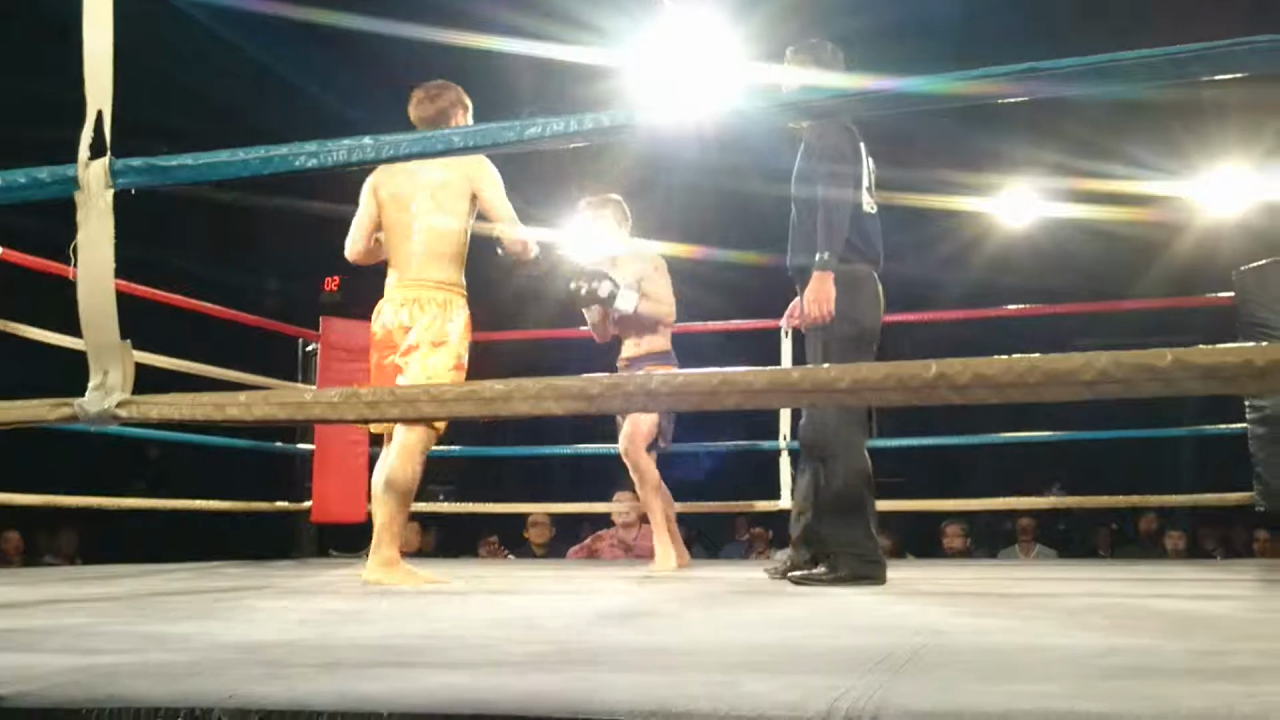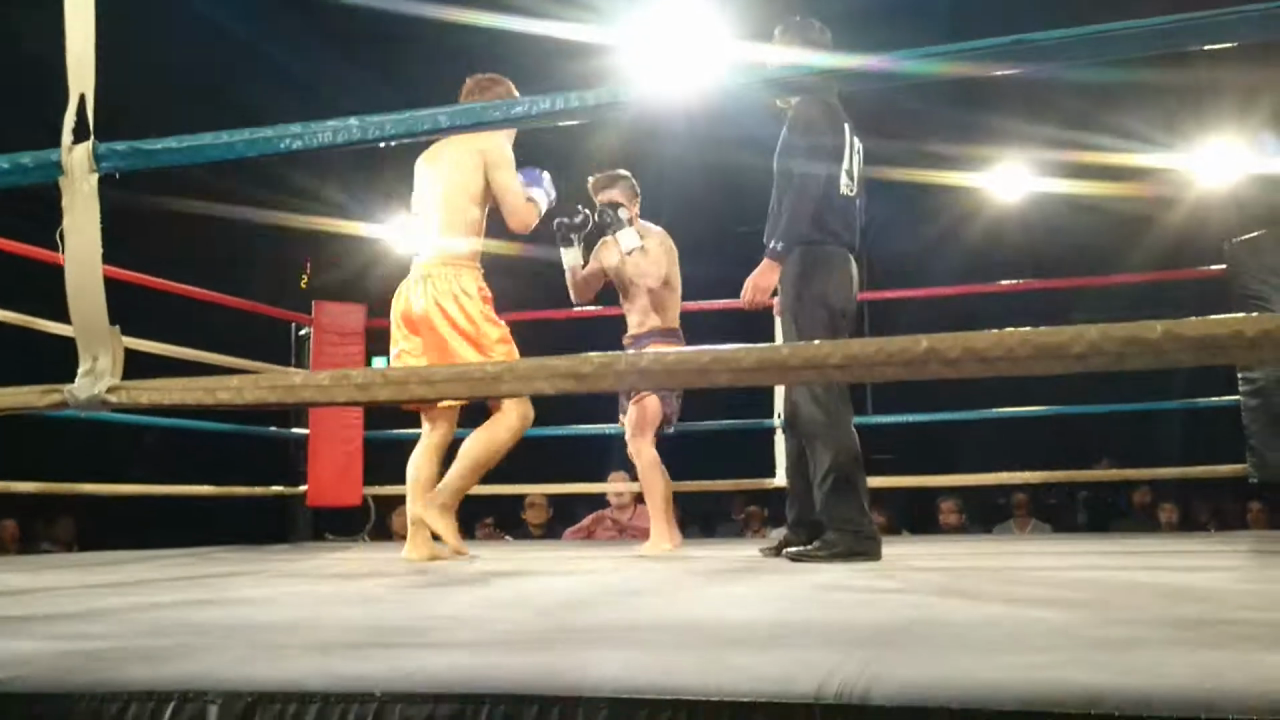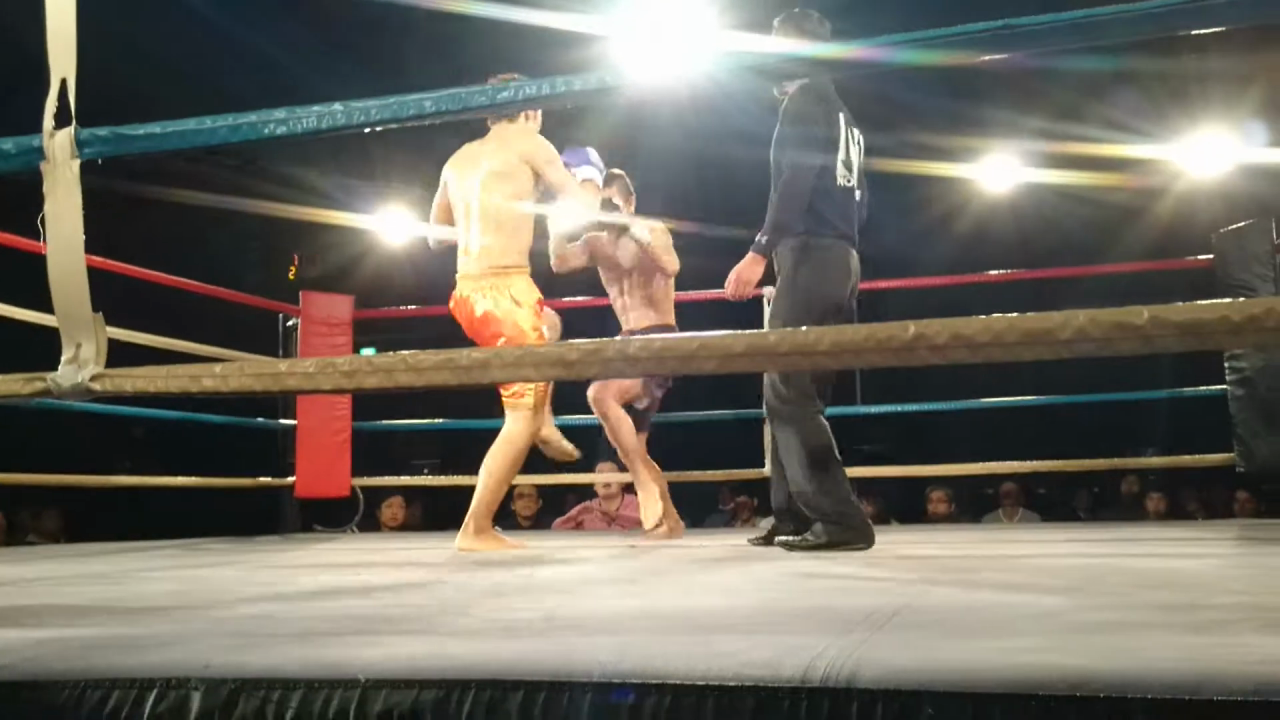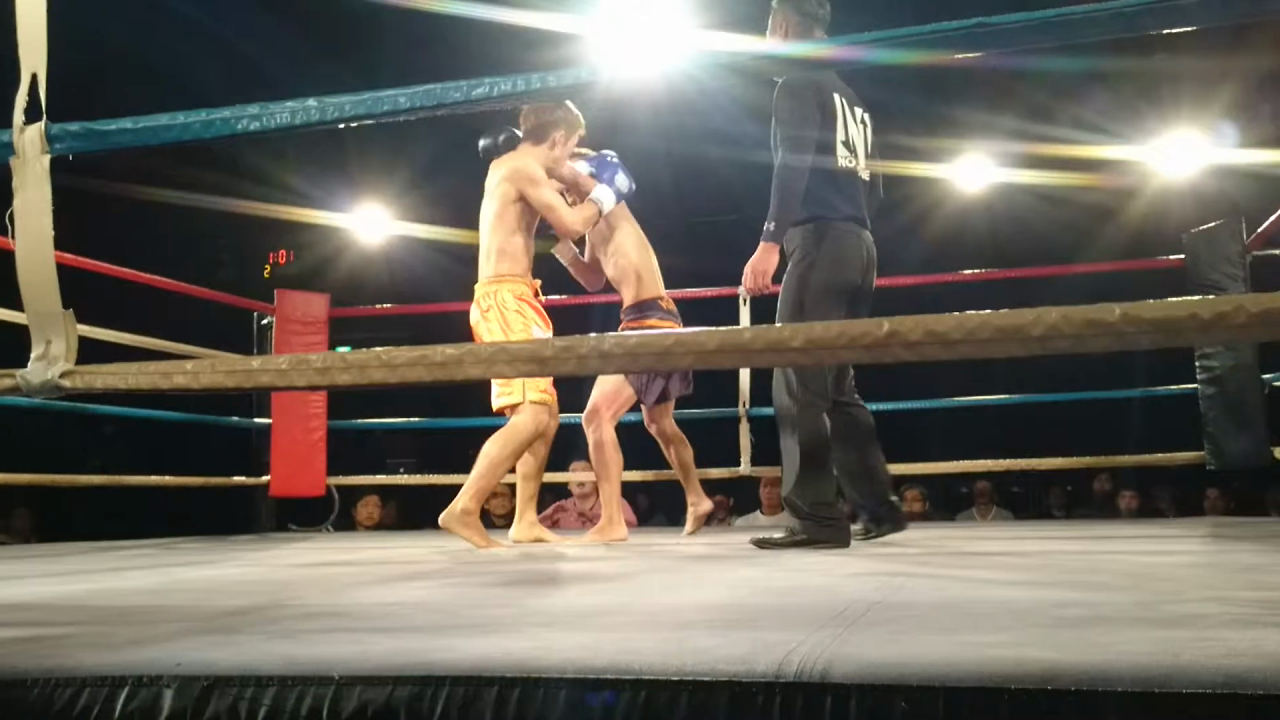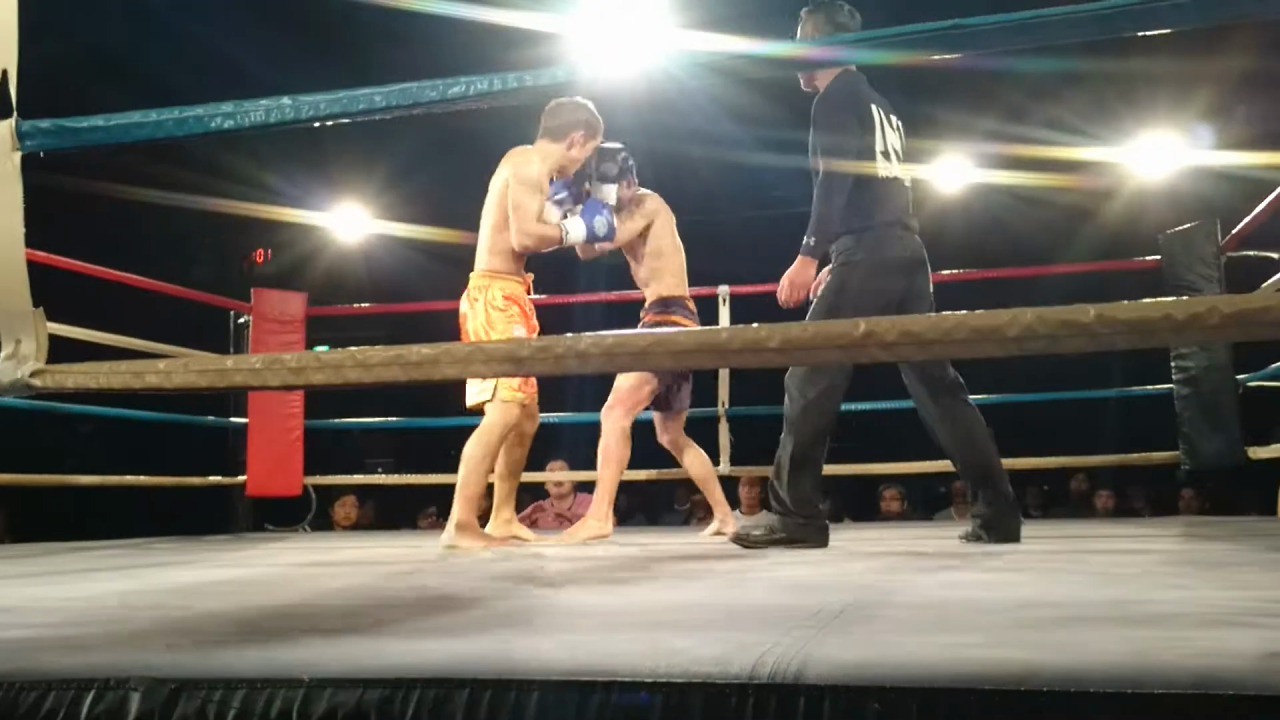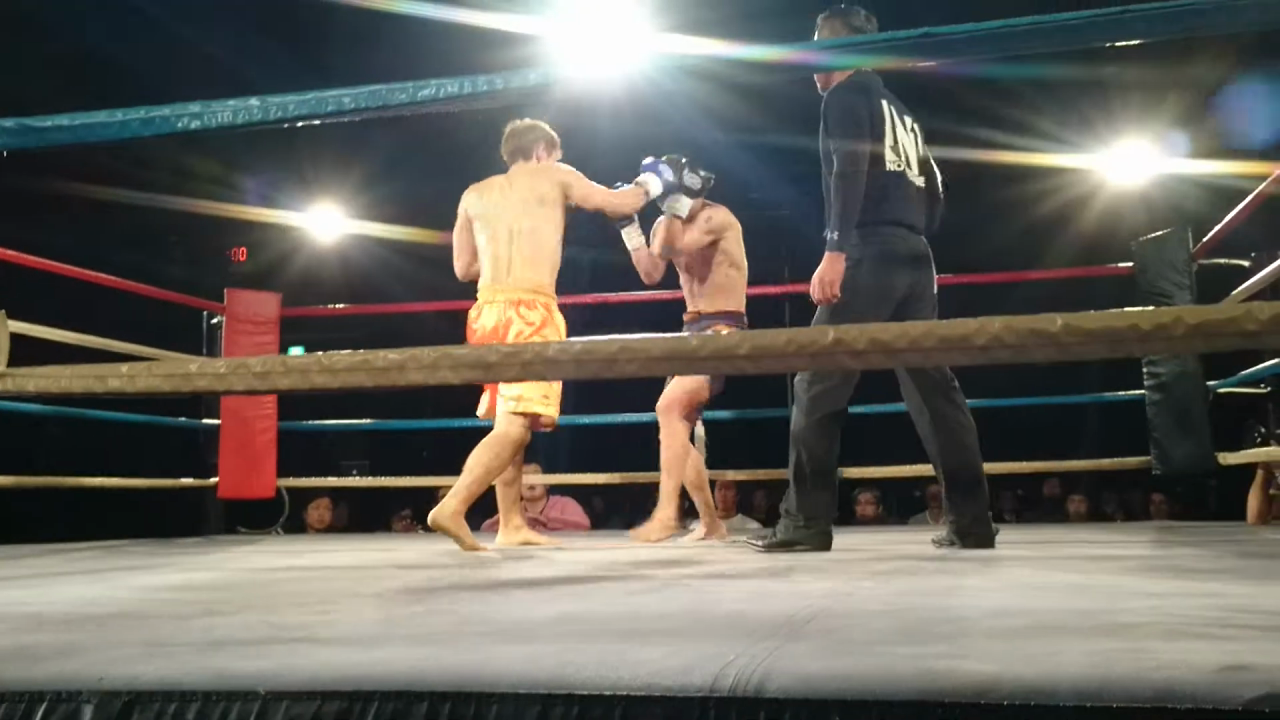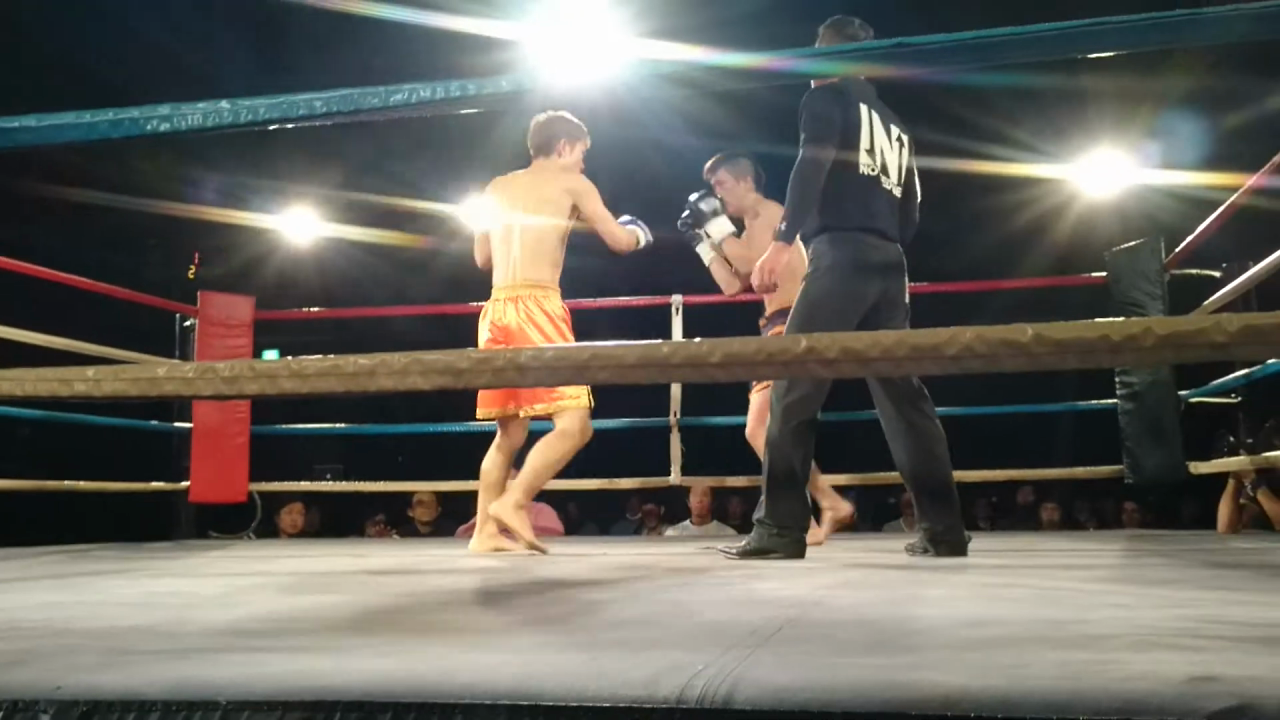
dt=0.3s
person 1, frame 1
left shoulder: (827, 131)
right shoulder: (836, 138)
left elbow: (838, 202)
left wrist: (821, 274)
right wrist: (811, 290)
left hip: (840, 286)
right hip: (846, 289)
left knee: (835, 420)
right knee: (820, 423)
left ankle: (856, 554)
right ankle: (812, 546)
person 1, frame 2
left shoulder: (812, 110)
right shoulder: (833, 118)
left elbow: (806, 188)
left wrist: (772, 259)
left hip: (812, 262)
right hip: (827, 267)
left knee: (817, 399)
right knee: (804, 401)
left ankle: (851, 530)
right ankle: (807, 526)
person 1, frame 3
left shoulder: (804, 101)
right shoulder: (841, 114)
left elbow: (795, 181)
left wrist: (758, 252)
left hip: (810, 256)
right hip: (840, 260)
left knee: (787, 391)
right knee: (798, 392)
left ankle: (838, 519)
right ankle: (791, 515)
person 1, frame 4
left shoulder: (798, 86)
right shoulder: (849, 98)
left elbow: (794, 167)
left wrist: (769, 242)
left hip: (819, 242)
right hip: (857, 244)
left knee: (799, 385)
right knee: (834, 385)
left ankle: (816, 518)
right ankle: (877, 503)
person 1, frame 5
left shoulder: (835, 98)
right shoulder: (878, 103)
left elbow: (834, 181)
left wrist: (809, 256)
left hip: (866, 252)
right hip: (906, 253)
left knee: (811, 382)
right knee: (937, 385)
left ankle: (796, 517)
right ankle: (997, 511)
person 1, frame 6
left shoulder: (846, 96)
right shoulder: (900, 110)
left elbow: (848, 173)
right elbow: (932, 190)
left wrist: (834, 251)
left hip: (872, 252)
right hip: (915, 256)
left knee: (819, 384)
right knee: (933, 387)
left ankle: (806, 522)
right ankle: (970, 519)
person 1, frame 7
left shoulder: (828, 97)
right shoulder: (895, 123)
left elbow: (811, 167)
right elbow: (909, 211)
left wrist: (782, 240)
left hip: (842, 255)
right hip: (889, 263)
left knee: (794, 389)
right knee: (902, 394)
left ankle: (780, 528)
right ankle: (943, 528)
person 2, frame 1
left shoulder: (381, 176)
right shoulder: (474, 165)
left elbow: (357, 251)
right elbow: (515, 241)
right wrist: (529, 247)
left hip: (393, 307)
right hip: (439, 307)
left knee: (399, 436)
right knee: (416, 432)
left ankle: (386, 548)
right ankle: (385, 556)
person 2, frame 2
left shoulder: (429, 157)
right shoulder: (490, 145)
right elbow: (521, 220)
right wrist: (540, 195)
left hip: (415, 288)
right hip: (455, 287)
left knee: (438, 426)
right knee: (516, 410)
left ankle: (420, 540)
right ankle: (443, 502)
person 2, frame 3
left shoulder: (458, 161)
right shoulder: (531, 146)
left elbow: (438, 232)
right elbow: (583, 204)
left hip: (469, 292)
right hip: (508, 290)
left knee: (548, 325)
right knee: (521, 415)
left ankle: (544, 427)
right ankle: (476, 530)
person 2, frame 4
left shoulder: (506, 163)
right shoulder: (522, 169)
right elbow: (572, 226)
right wrist: (607, 192)
left hip: (510, 301)
right hip: (506, 300)
left knee: (546, 416)
right knee: (532, 416)
left ankle: (526, 521)
right ankle: (463, 510)
person 2, frame 5
left shoulder: (521, 163)
right shoulder: (528, 162)
right elbow: (525, 238)
left wrist: (553, 205)
right wrist: (578, 225)
left hip: (504, 297)
right hip: (493, 296)
left knee: (526, 413)
right knee: (503, 412)
left ankle: (503, 516)
right ankle: (462, 522)
person 2, frame 6
left shoulder: (474, 195)
right shoulder: (556, 176)
left elbow: (463, 268)
right elbow: (618, 204)
right wrist: (652, 183)
left hip: (487, 313)
right hip: (534, 312)
left knee: (514, 422)
right knee: (515, 425)
left ankle: (512, 524)
right ankle: (453, 507)
person 2, frame 7
left shoulder: (497, 188)
right shoulder: (571, 182)
right elbow: (617, 240)
right wrist: (640, 230)
left hip: (499, 311)
right hip: (537, 308)
left knee: (512, 427)
right knee: (575, 423)
left ankle: (486, 530)
right ankle: (511, 501)
person 3, frame 1
left shoulder: (645, 261)
right shoulder: (600, 268)
left elbow: (666, 314)
left wrist: (618, 295)
right wrist: (588, 304)
left hip: (656, 367)
right hip: (627, 369)
left knee: (632, 446)
right knee: (640, 464)
left ankle: (664, 544)
right ankle: (676, 549)
person 3, frame 2
left shoulder: (655, 238)
right shoulder: (604, 246)
left elbow: (652, 281)
right elbow: (580, 295)
left wrist: (623, 232)
right wrist: (568, 247)
left hip: (662, 344)
right hip: (634, 346)
left knee: (638, 437)
right knee: (638, 444)
left ankle: (660, 535)
right ankle: (670, 529)
person 3, frame 3
left shoulder: (652, 231)
right shoulder: (596, 238)
left elbow: (670, 267)
right elbow: (559, 263)
left wrist: (627, 223)
left knee: (601, 394)
right knee: (629, 443)
left ankle: (649, 490)
right ankle: (669, 518)
person 3, frame 4
right shoulder: (593, 226)
right elbow: (593, 281)
right wrist: (559, 243)
left hip: (647, 322)
right hip: (658, 321)
left knee: (597, 417)
right knee: (659, 424)
left ankle: (611, 522)
right ankle: (696, 499)
person 3, frame 5
left shoulder: (646, 200)
right shoulder: (629, 211)
left elbow: (608, 241)
right elbow: (588, 248)
left wrist: (607, 188)
left hip: (669, 320)
right hip: (675, 326)
left knee: (617, 414)
right knee: (672, 437)
left ankle: (599, 515)
right ankle: (724, 514)
person 3, frame 6
left shoulder: (718, 217)
right shoulder: (668, 224)
left elbow: (673, 249)
right elbow: (650, 273)
left wrist: (683, 199)
right wrist: (629, 223)
left hip: (723, 331)
right hip: (693, 330)
left knee: (669, 409)
right knee: (676, 431)
left ankle: (665, 514)
right ankle: (711, 520)
person 3, frame 7
left shoulder: (768, 212)
right shoulder: (753, 223)
left elbow: (748, 262)
right elbow: (732, 286)
left wrist: (716, 224)
right wrist: (702, 240)
left hip: (791, 328)
right hip: (780, 332)
left knee: (759, 430)
right knee: (759, 432)
right ankle: (831, 503)
